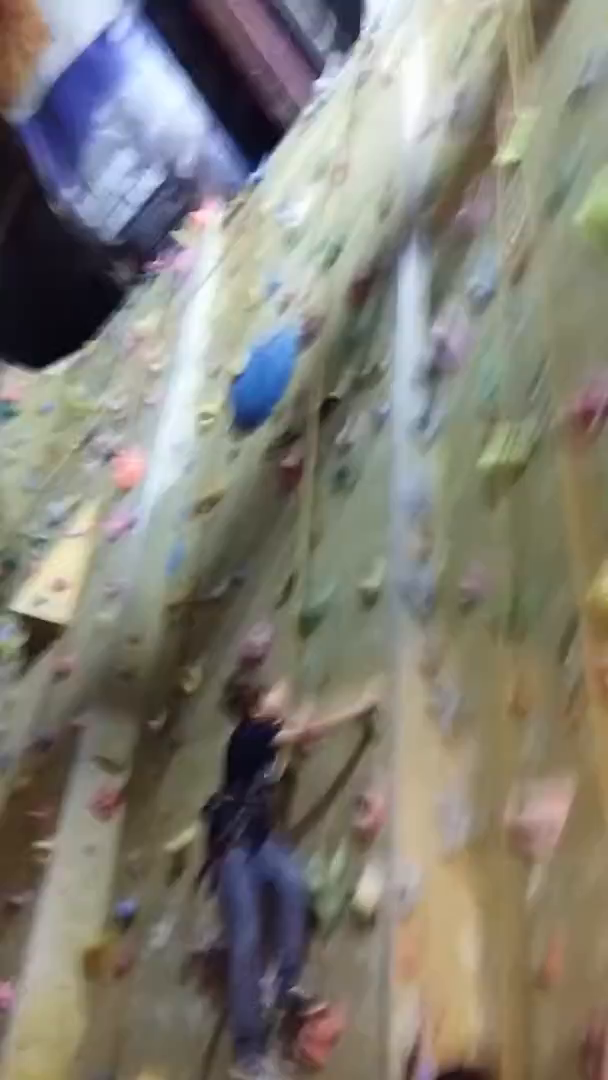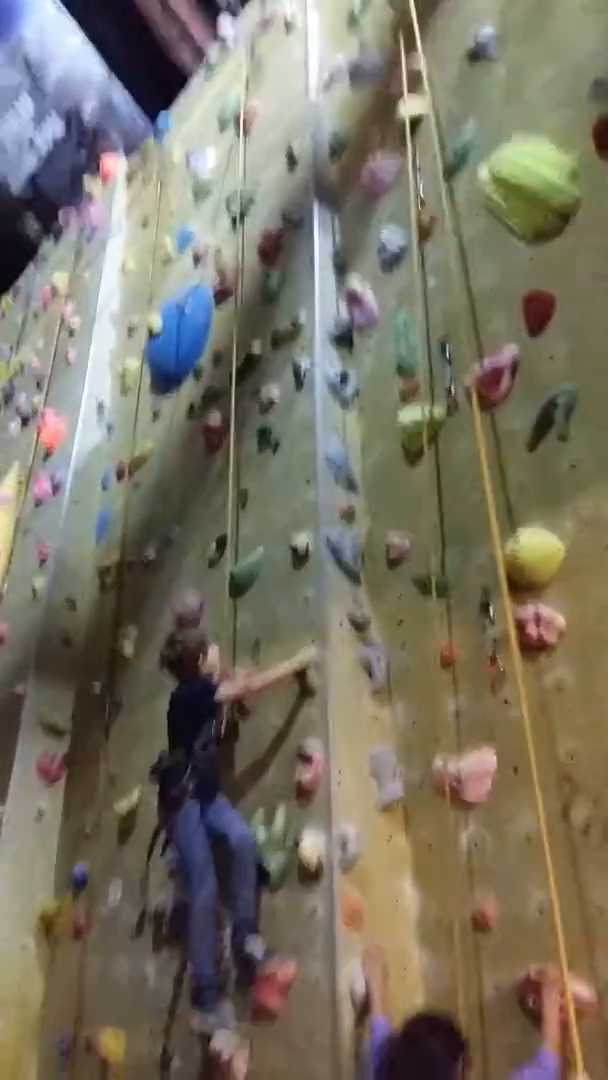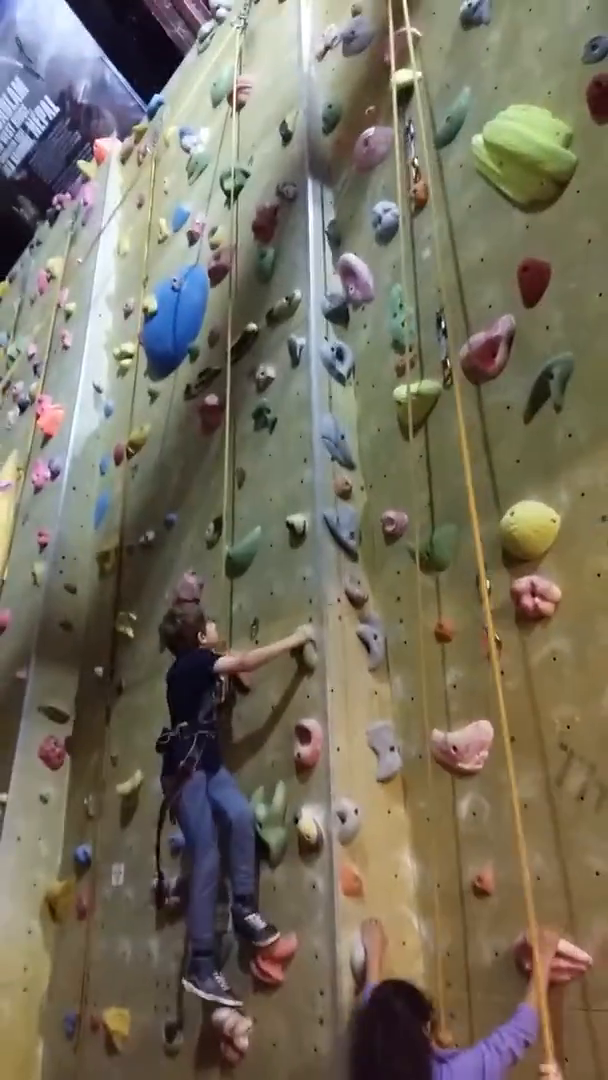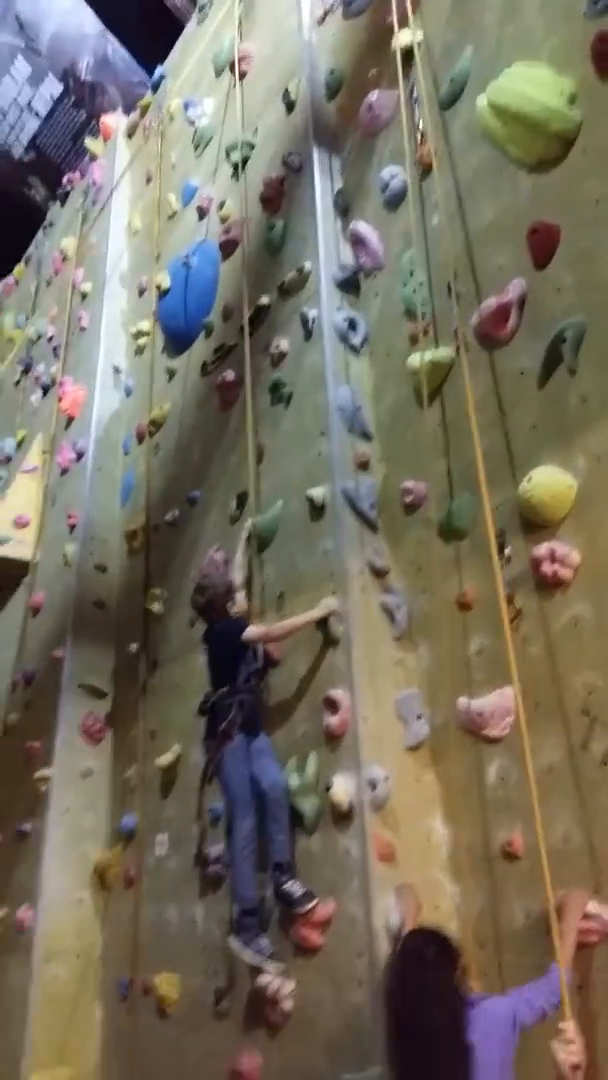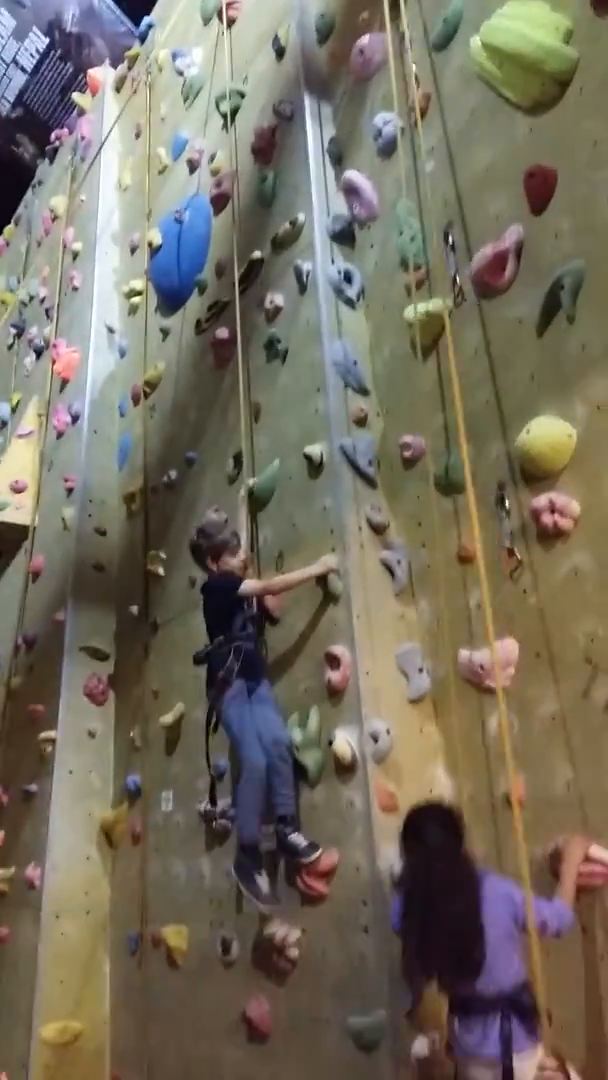
dt=0.4s
person 1, frame 1
left shoulder: (262, 733)
right shoulder: (250, 734)
left elbow: (301, 727)
right elbow: (310, 730)
right wrist: (363, 705)
left hip: (255, 836)
right hip: (231, 839)
left knee: (293, 882)
right knee: (246, 936)
left ankle: (287, 982)
right ankle: (248, 1046)
person 1, frame 2
left shoulder: (202, 690)
right shoulder: (193, 691)
left elbow: (238, 687)
right elbow: (248, 687)
left hip: (205, 791)
right hip: (181, 795)
left knee: (242, 837)
right knee: (204, 887)
left ankle: (244, 934)
right ankle: (206, 996)
person 1, frame 3
left shoulder: (191, 664)
right shoulder: (193, 662)
right elbow: (246, 662)
right wrist: (295, 639)
left hip: (207, 762)
right hip: (186, 766)
left knee: (241, 814)
right knee: (206, 857)
left ankle: (244, 907)
right ankle: (200, 965)
person 1, frame 4
left shoulder: (231, 626)
right shoulder: (223, 631)
left elbow: (230, 579)
right elbow: (274, 632)
left wrist: (245, 538)
right wrist: (320, 612)
left hip: (250, 727)
right hip: (228, 731)
right knee: (245, 818)
left ankle: (282, 874)
right ankle: (246, 922)
person 1, frame 5
left shoulder: (234, 581)
right shoulder: (217, 586)
left elbow: (244, 545)
right elbow: (269, 587)
left wrist: (243, 504)
right wrist: (317, 567)
left hip: (253, 677)
right hip: (227, 681)
left knee: (279, 741)
right knee: (254, 761)
left ankle: (286, 827)
right ankle: (249, 859)
